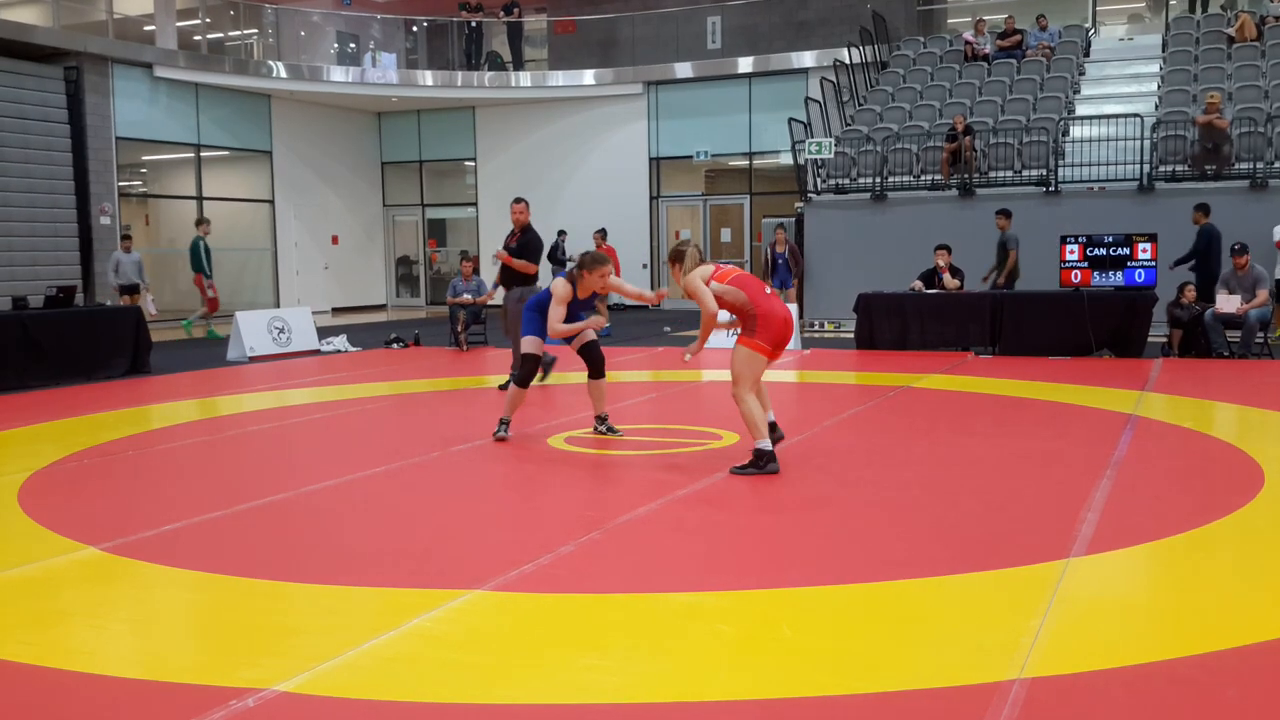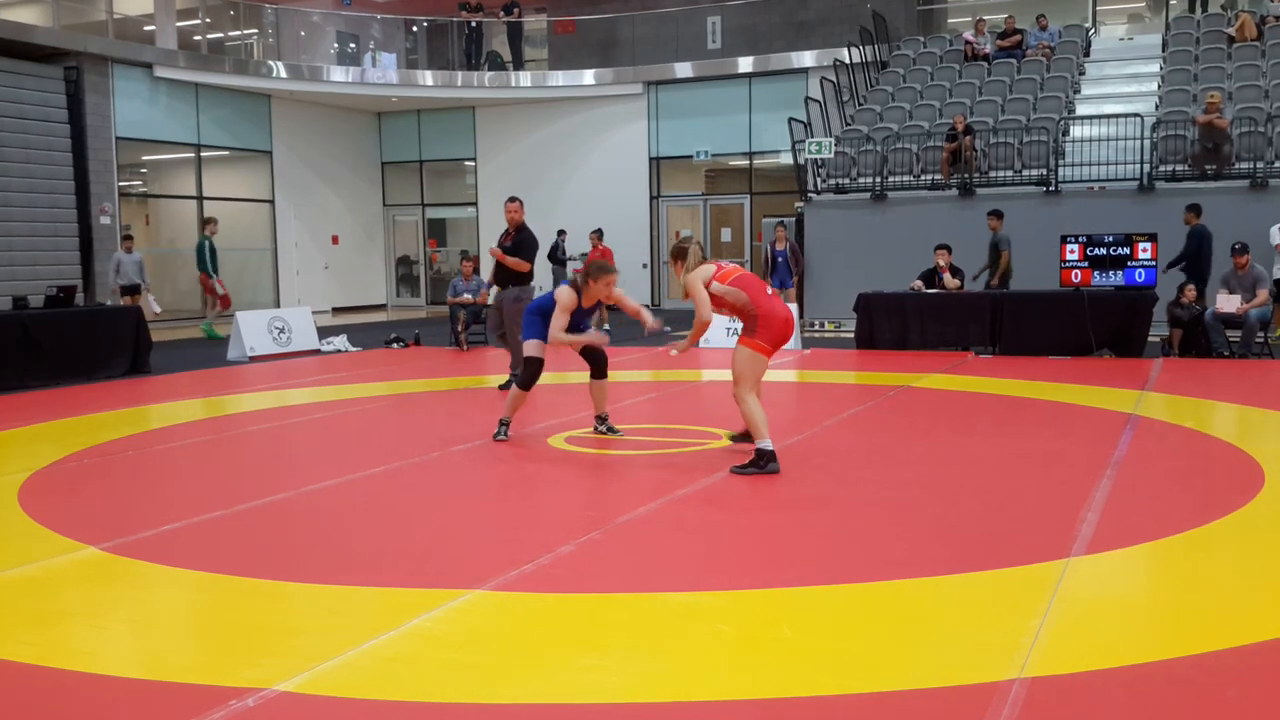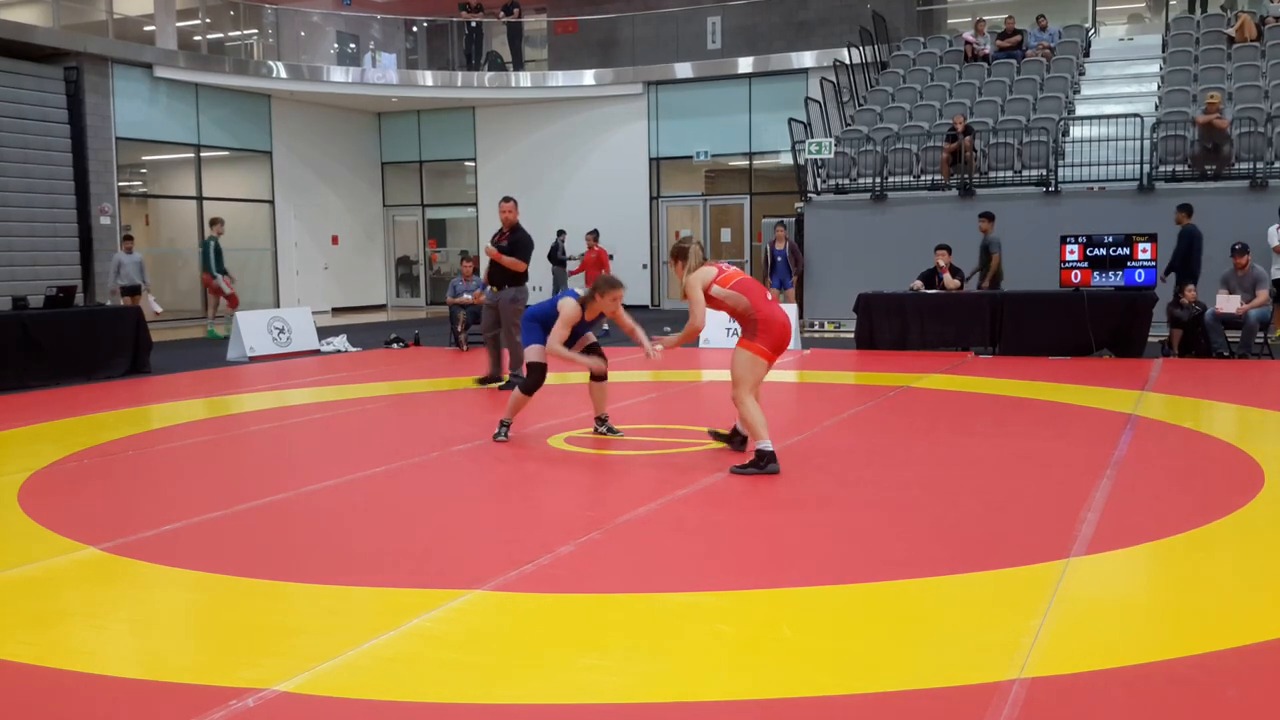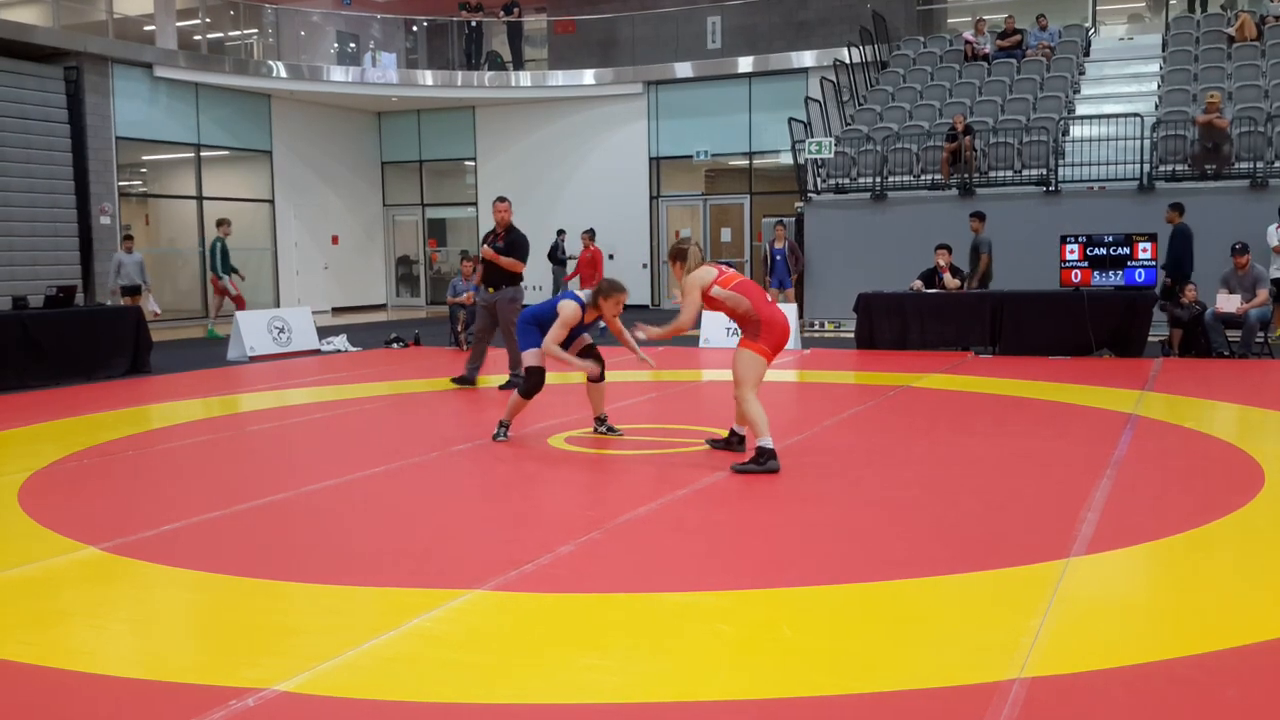
dt=0.1s
person 1, frame 1
left shoulder: (692, 278)
right shoulder: (717, 271)
left elbow: (711, 310)
left wrist: (699, 344)
right wrist: (730, 324)
left hip: (763, 321)
right hip: (781, 316)
left knee: (742, 392)
right knee: (749, 381)
left ankle: (765, 456)
right ankle: (770, 428)
person 1, frame 2
left shoulder: (693, 277)
right shoulder: (719, 268)
left elbow: (704, 318)
left wrist: (688, 343)
right wrist: (716, 307)
left hip: (763, 321)
right hip: (781, 316)
left knee: (743, 393)
right knee: (749, 383)
left ankle: (765, 456)
right ankle: (753, 430)
person 1, frame 3
left shoulder: (694, 279)
right shoulder: (720, 269)
left elbow: (697, 324)
left wrist: (675, 341)
right wrist: (706, 303)
left hip: (761, 326)
right hip: (779, 322)
left knee: (741, 395)
right knee: (748, 388)
left ankle: (766, 457)
right ankle: (739, 435)
person 1, frame 4
left shoulder: (694, 278)
right shoulder: (715, 271)
left elbow: (684, 324)
left wrist: (657, 333)
right wrist: (691, 305)
left hip: (762, 326)
right hip: (776, 323)
left knee: (744, 394)
right knee: (743, 385)
left ankle: (767, 454)
right ankle: (736, 437)
person 2, frame 1
left shoulder: (532, 238)
right shoulder: (511, 235)
left elbow: (531, 268)
left wrist: (508, 258)
right wrist: (495, 284)
left hip: (523, 292)
right hip: (510, 291)
left knee: (517, 335)
right knee: (513, 333)
left ankle: (517, 377)
right ankle: (545, 359)
person 2, frame 2
left shoulder: (527, 237)
right shoulder: (505, 235)
left elbow: (524, 266)
left wrist: (501, 256)
right wrist: (489, 285)
left hip: (518, 291)
right hip: (503, 291)
left knee: (515, 335)
right knee: (499, 331)
left ankle: (517, 376)
right ankle: (526, 364)
person 2, frame 3
left shoulder: (522, 237)
right shoulder: (497, 235)
left elbow: (521, 266)
left wrist: (497, 255)
left hip: (513, 292)
right hip: (494, 292)
left knee: (511, 336)
right knee: (489, 332)
left ankle: (516, 377)
right ankle: (495, 372)
person 2, frame 4
left shoulder: (518, 238)
right shoulder: (488, 236)
left elbow: (518, 266)
left wrist: (494, 256)
left hip: (509, 293)
right hip: (487, 292)
left knee: (511, 337)
right knee: (479, 334)
left ankle: (516, 376)
right ankle: (470, 375)
person 3, frame 1
left shoulder: (605, 280)
right shoulder: (564, 285)
left elbow: (635, 293)
right elbow: (553, 330)
left wrist: (653, 296)
right wrist: (585, 324)
left hip: (569, 315)
right hip: (537, 314)
left knee: (596, 360)
right knee: (529, 368)
left ankle: (601, 421)
right ankle: (504, 422)
person 3, frame 2
left shoulder: (608, 292)
right shoulder: (569, 294)
left elbow: (637, 310)
right elbow: (554, 337)
left wrist: (648, 320)
right wrist: (588, 339)
left hip: (572, 318)
right hip: (538, 316)
left knee: (599, 360)
right knee: (532, 370)
left ankle: (601, 421)
right ankle: (504, 423)
person 3, frame 3
left shoulder: (610, 305)
right shoulder: (573, 307)
left elbow: (632, 328)
right elbow: (552, 348)
left wrist: (646, 345)
right wrist: (584, 360)
left hip: (569, 327)
right hip: (536, 323)
left knee: (599, 365)
right knee: (536, 376)
left ankle: (601, 422)
right ankle: (504, 424)
person 3, frame 4
left shoulder: (604, 308)
right shoulder: (573, 309)
left elbow: (620, 333)
right elbow: (547, 347)
left wrist: (639, 353)
right wrist: (579, 363)
left hip: (558, 326)
right hip: (532, 324)
left knee: (596, 365)
right knee: (534, 380)
left ankle: (600, 421)
right ankle: (504, 424)
